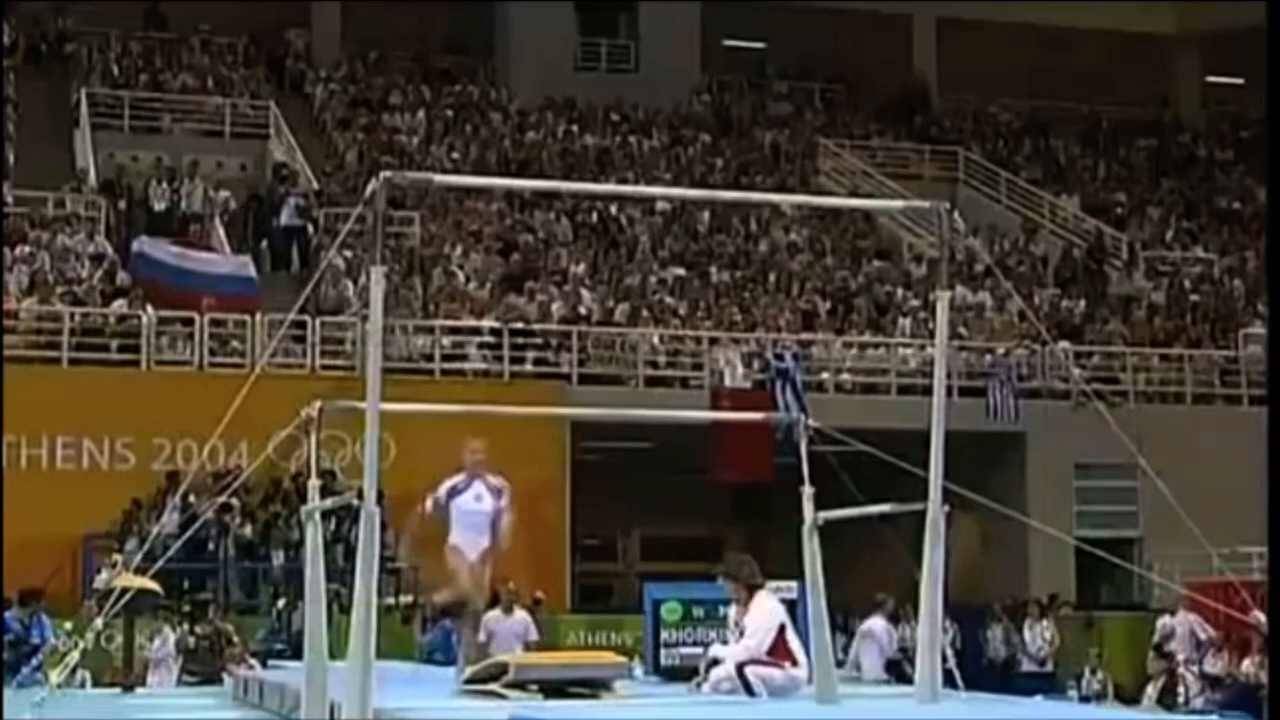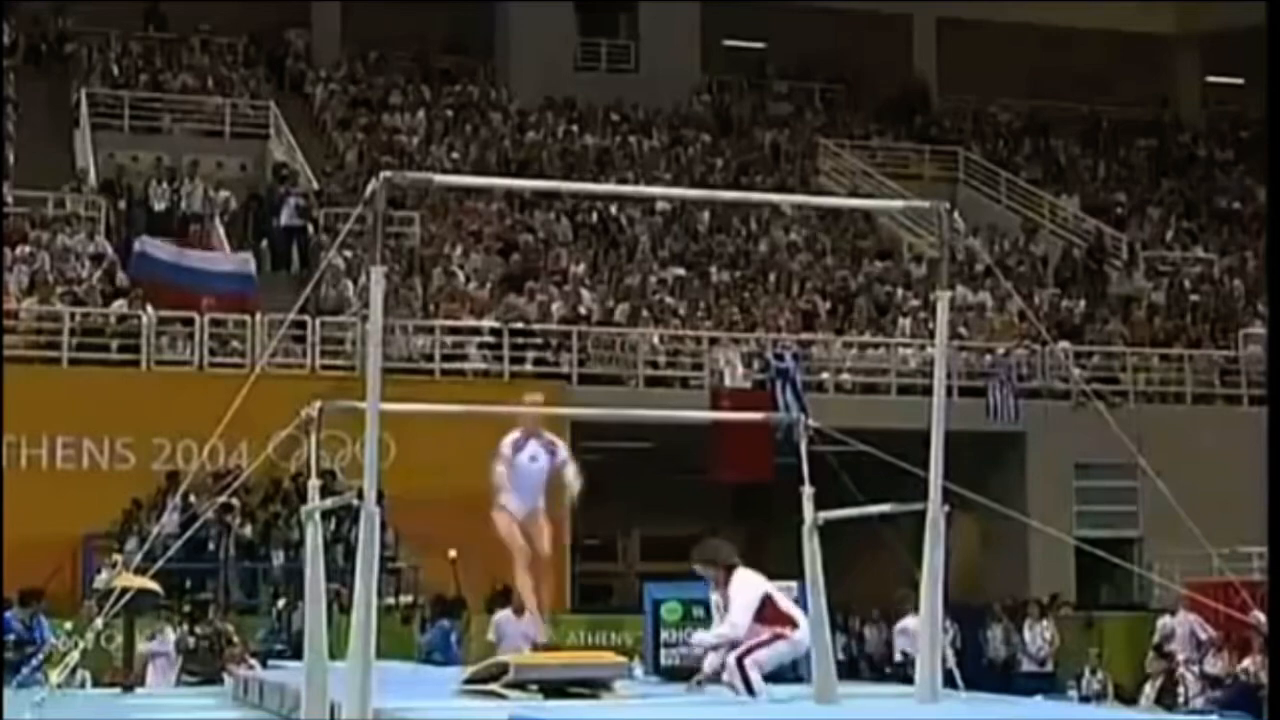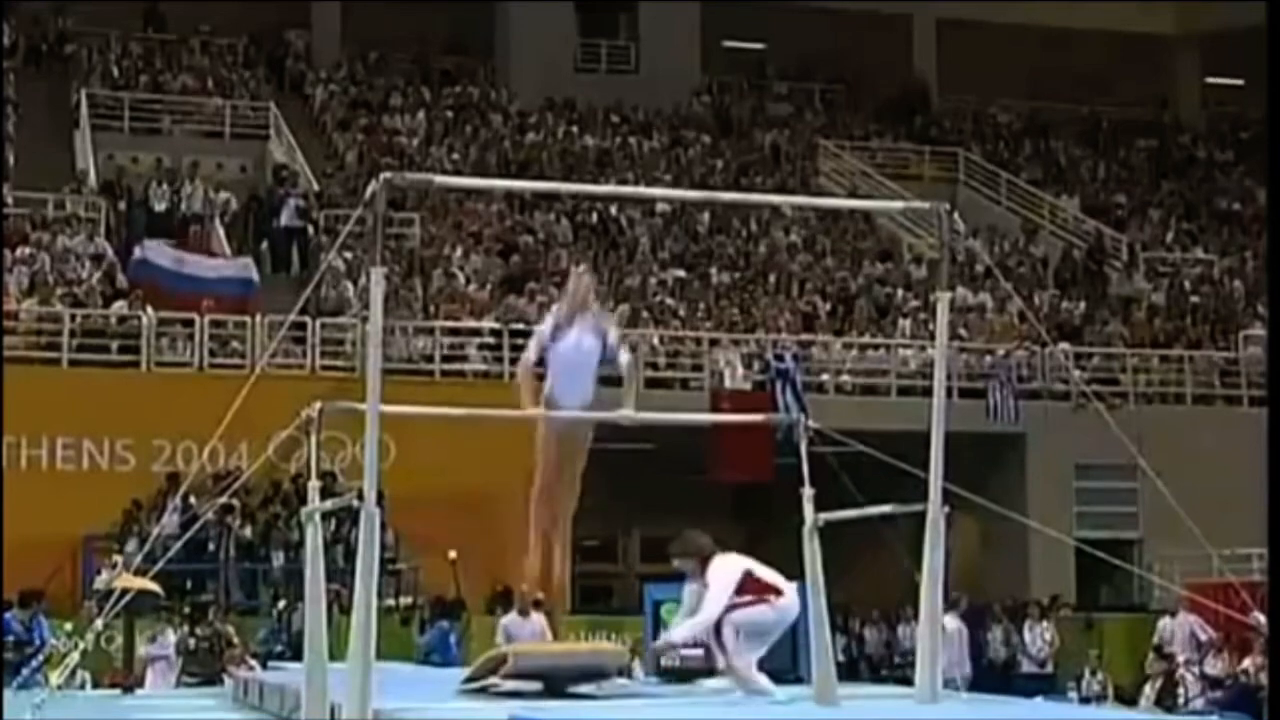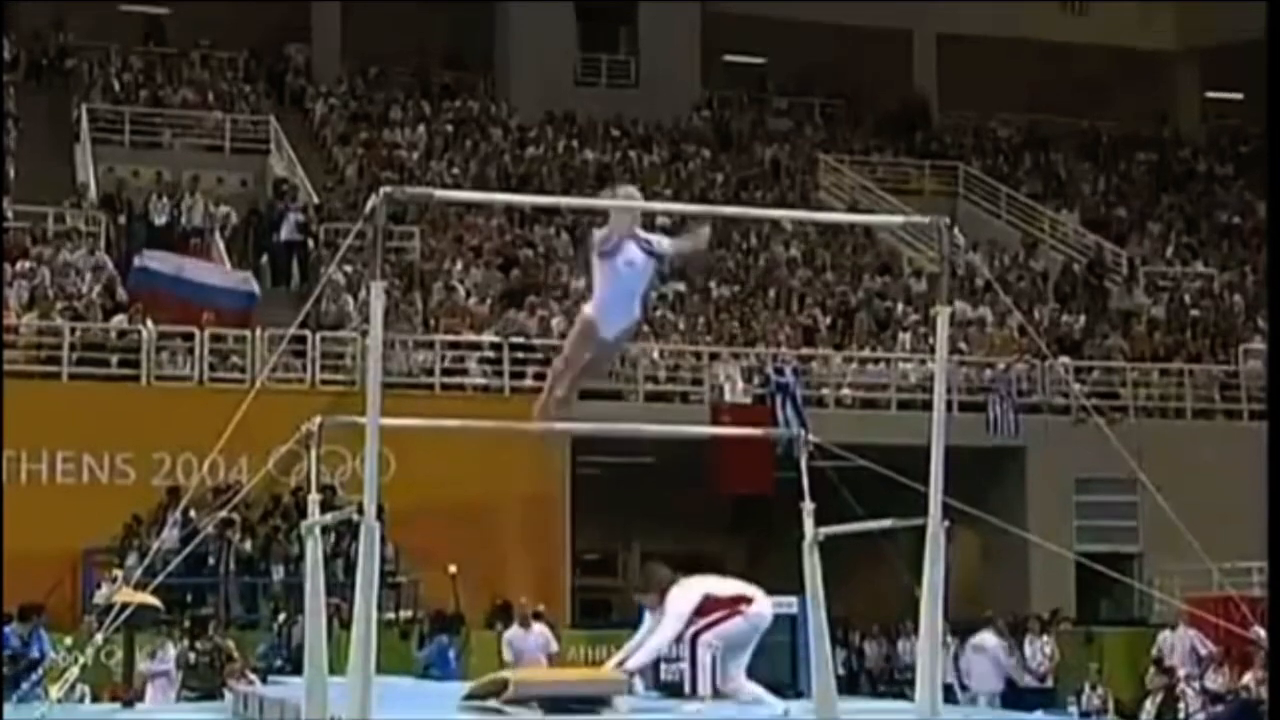
dt=0.3s
person 1, frame 1
left shoulder: (498, 488)
right shoulder: (452, 487)
left elbow: (505, 517)
right elbow: (425, 511)
left wrist: (503, 538)
right wrist: (408, 538)
left hip: (483, 550)
right hip: (458, 547)
left knee: (477, 603)
right knee: (465, 590)
right ankle: (442, 598)
person 1, frame 2
left shoulder: (553, 444)
right shoulder: (511, 442)
left elbow: (569, 470)
right elbow: (500, 471)
left wrist: (573, 485)
right wrist: (503, 486)
left hip: (535, 509)
right hip: (507, 508)
left knee: (545, 554)
right knee: (522, 551)
right ankle: (535, 618)
person 1, frame 3
left shoulder: (604, 327)
right shoulder: (553, 322)
left elbow: (624, 363)
right elbow: (528, 362)
left wrist: (629, 401)
right wrist: (525, 392)
left hip: (584, 409)
right hip: (554, 406)
left knee: (569, 492)
right knee: (545, 487)
right ankle: (536, 556)
person 1, frame 4
left shoulder: (649, 244)
right shoulder: (605, 240)
left elbow: (673, 247)
right elbow: (604, 239)
left wrist: (694, 241)
right wrist: (617, 227)
left hip: (625, 322)
right hip: (595, 318)
left knee: (596, 366)
right knee: (569, 363)
left ankle: (562, 397)
right ankle: (548, 399)
